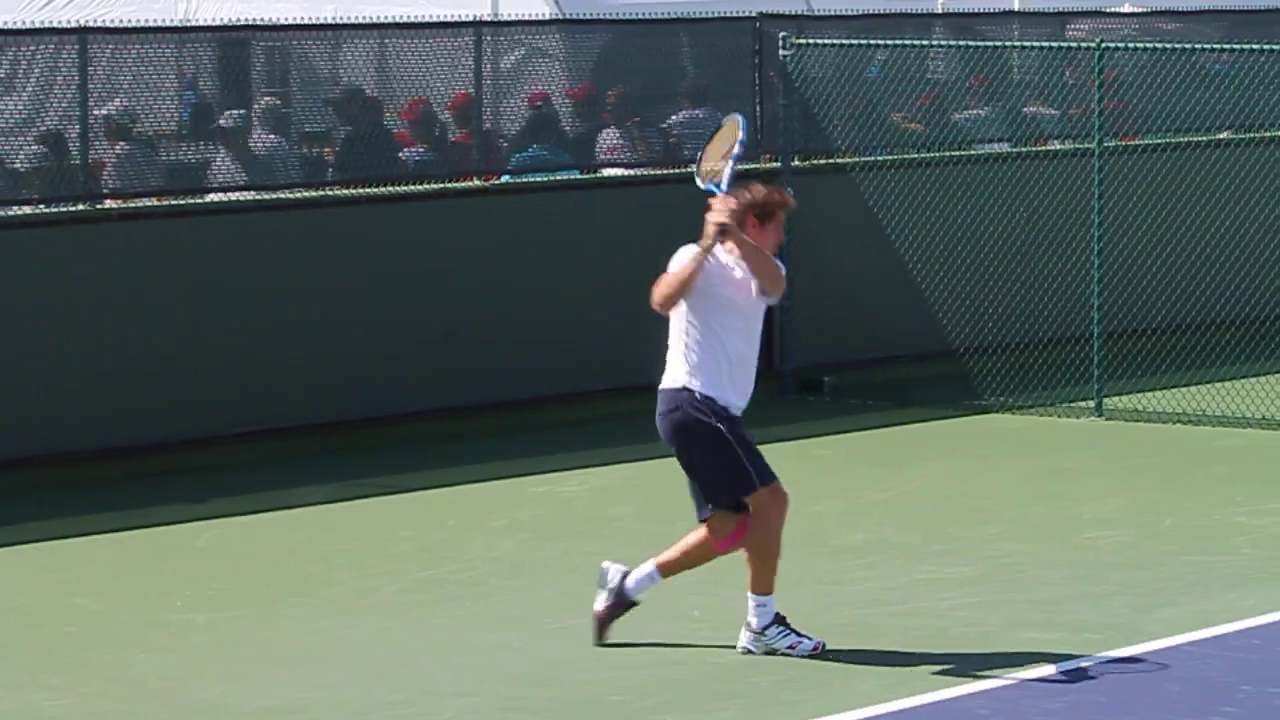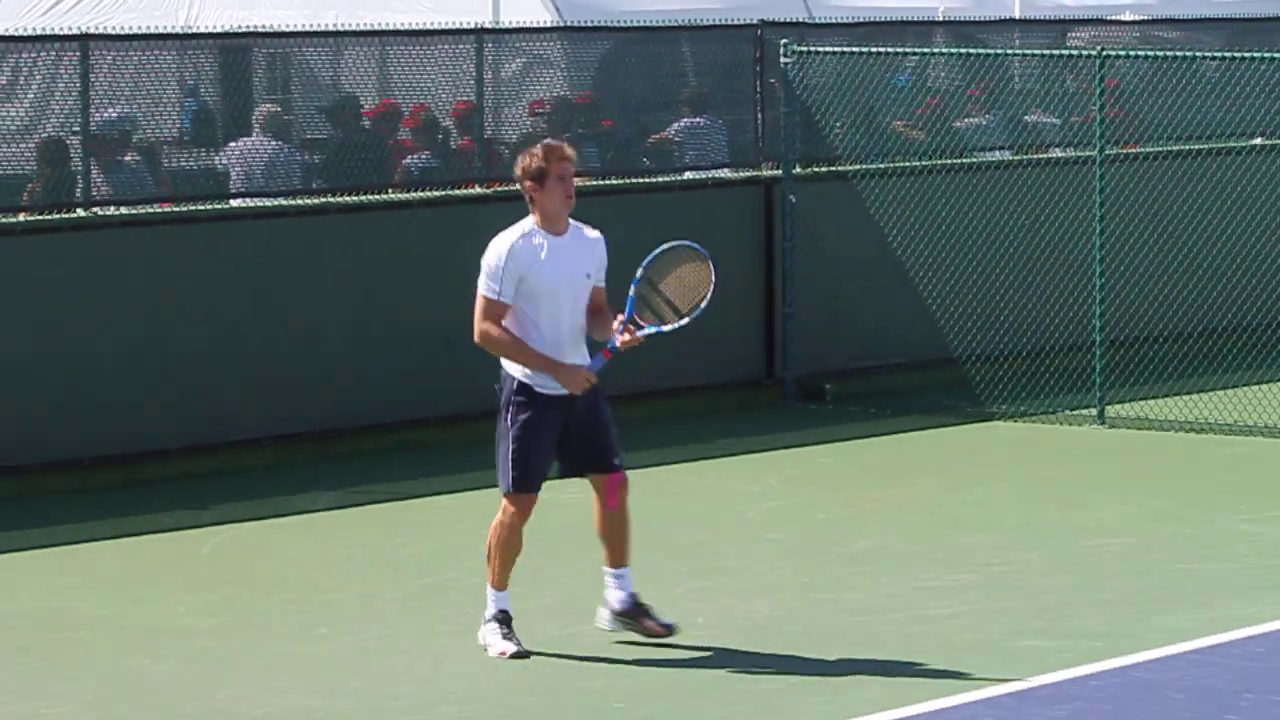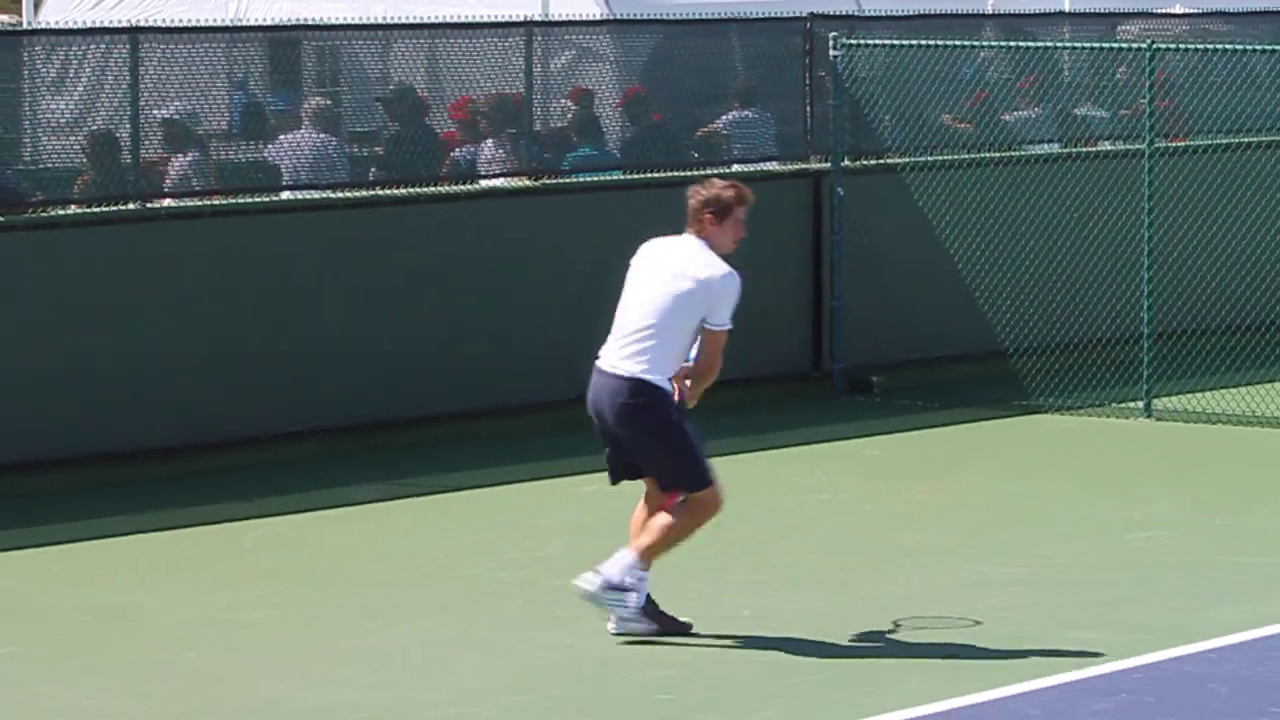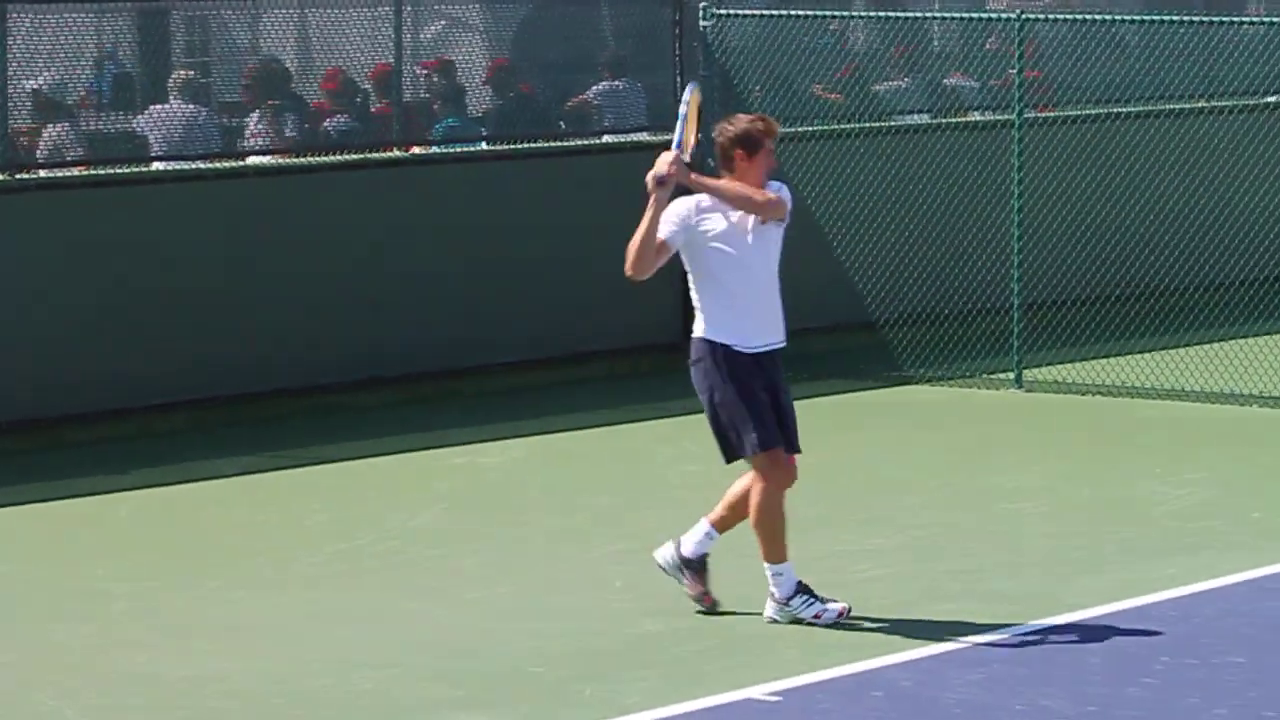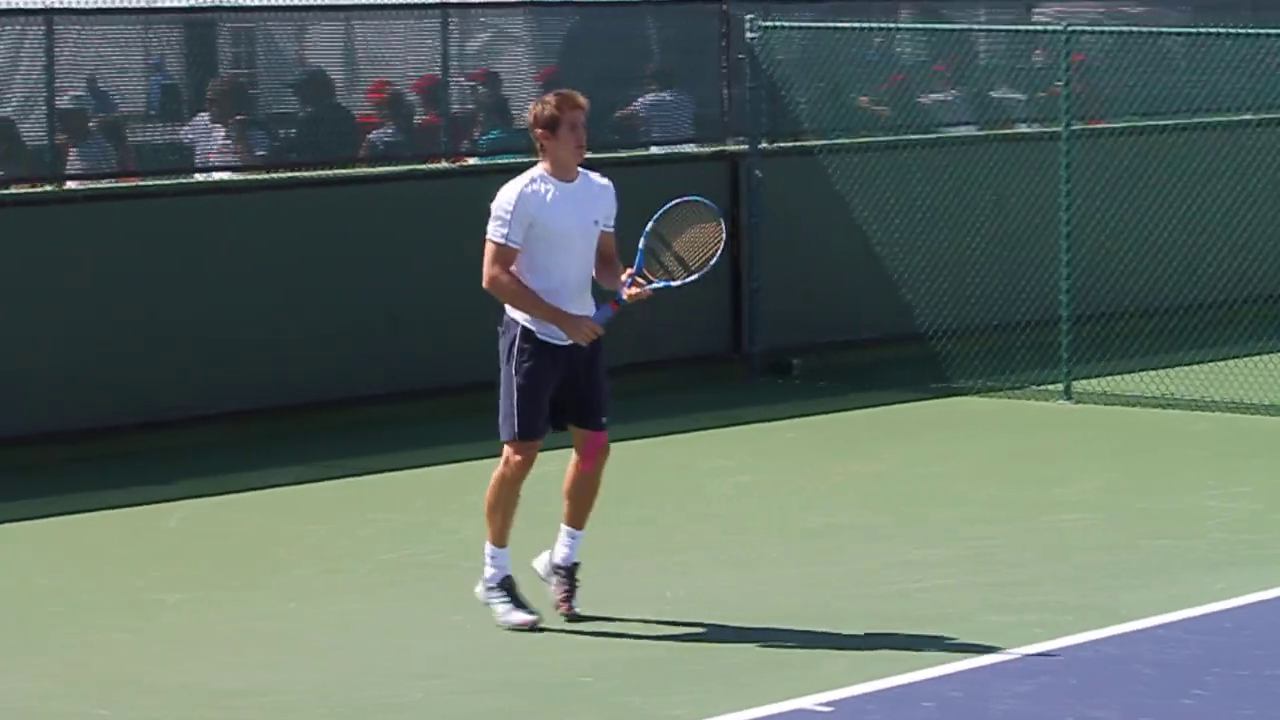
dt=1s
person 1, frame 1
left shoulder: (761, 269)
right shoulder: (697, 257)
left elbow: (772, 284)
right elbow: (662, 301)
left wrist: (738, 235)
right wrist: (707, 245)
left hip: (717, 411)
right hip: (691, 403)
left knee: (731, 530)
right knee: (772, 501)
left ankle: (625, 584)
right ankle: (762, 625)
person 1, frame 2
left shoulder: (591, 242)
right shoulder: (510, 249)
right elbow: (485, 330)
left wrist: (614, 329)
right wrist: (556, 368)
left hip: (579, 387)
right hip: (530, 391)
left knee: (613, 487)
right knee: (517, 506)
left ankle: (620, 601)
right ankle: (495, 615)
person 1, frame 3
left shoulder: (652, 249)
right shoulder: (721, 277)
right elbow: (709, 363)
right wrist: (694, 386)
left hip: (604, 383)
right hip: (638, 394)
left knee: (663, 491)
right knee: (704, 499)
left ankle: (631, 602)
right ankle: (614, 577)
person 1, frame 4
left shoulder: (774, 199)
right shoulder: (687, 212)
left elbow: (765, 203)
right elbow: (637, 269)
left wrist: (695, 179)
right wrist: (657, 199)
left hip: (762, 356)
right hip: (719, 356)
left knee: (775, 473)
right knee: (773, 470)
left ankle: (689, 550)
right ankle: (784, 594)
person 1, frame 5
left shoulder: (601, 190)
right shoulder: (519, 196)
right elbow: (494, 276)
left wrist: (622, 282)
right wrist: (563, 318)
left hip: (581, 337)
right hip: (532, 337)
left knee: (594, 447)
right knee: (519, 456)
left ankle: (562, 560)
right ankle: (495, 577)
